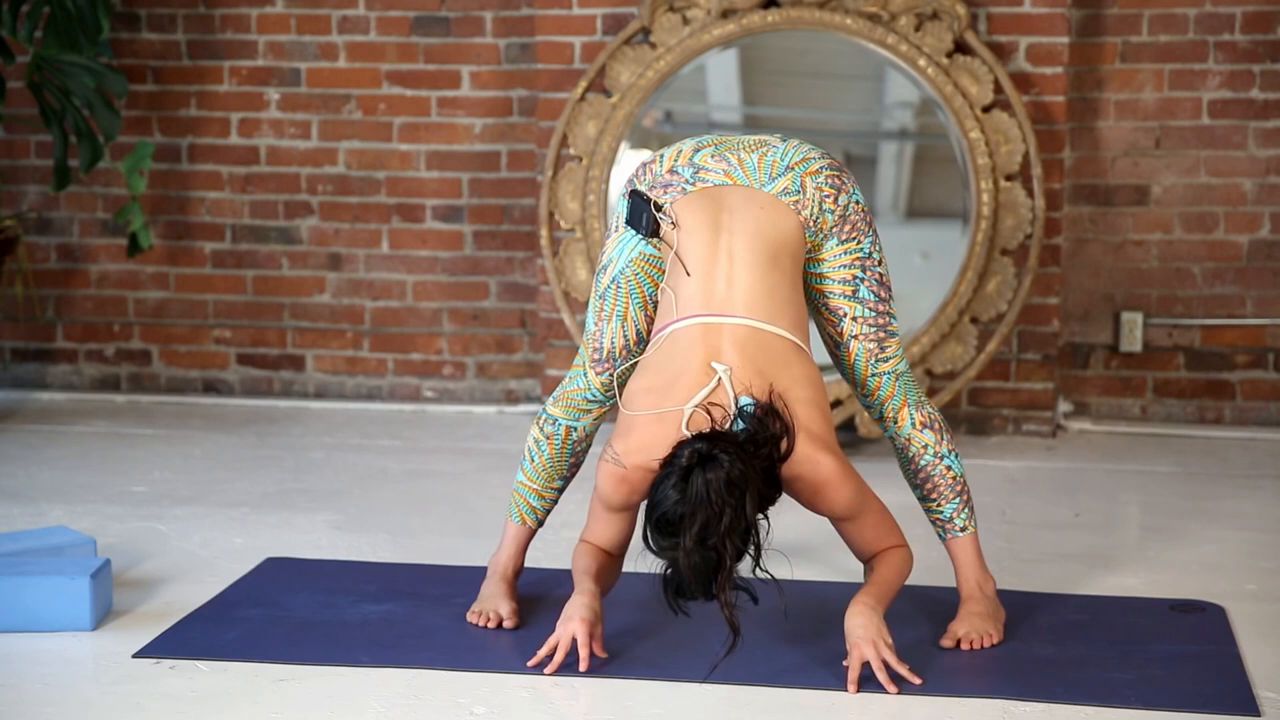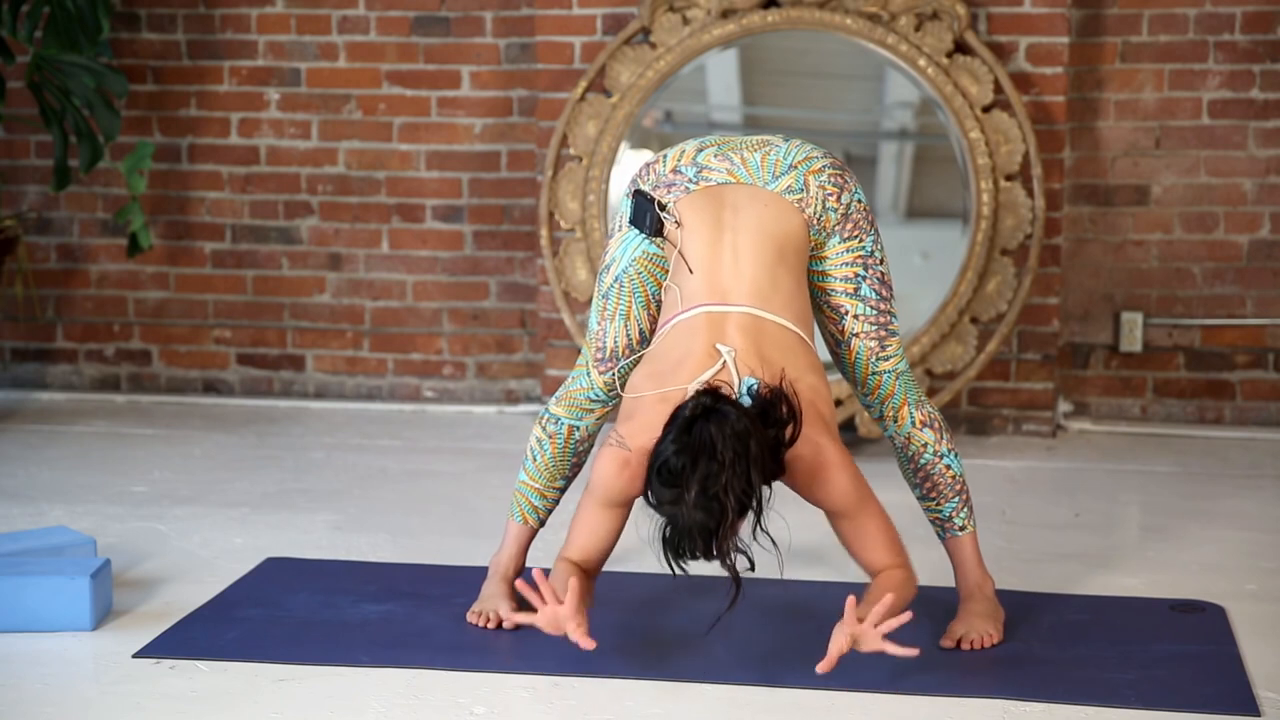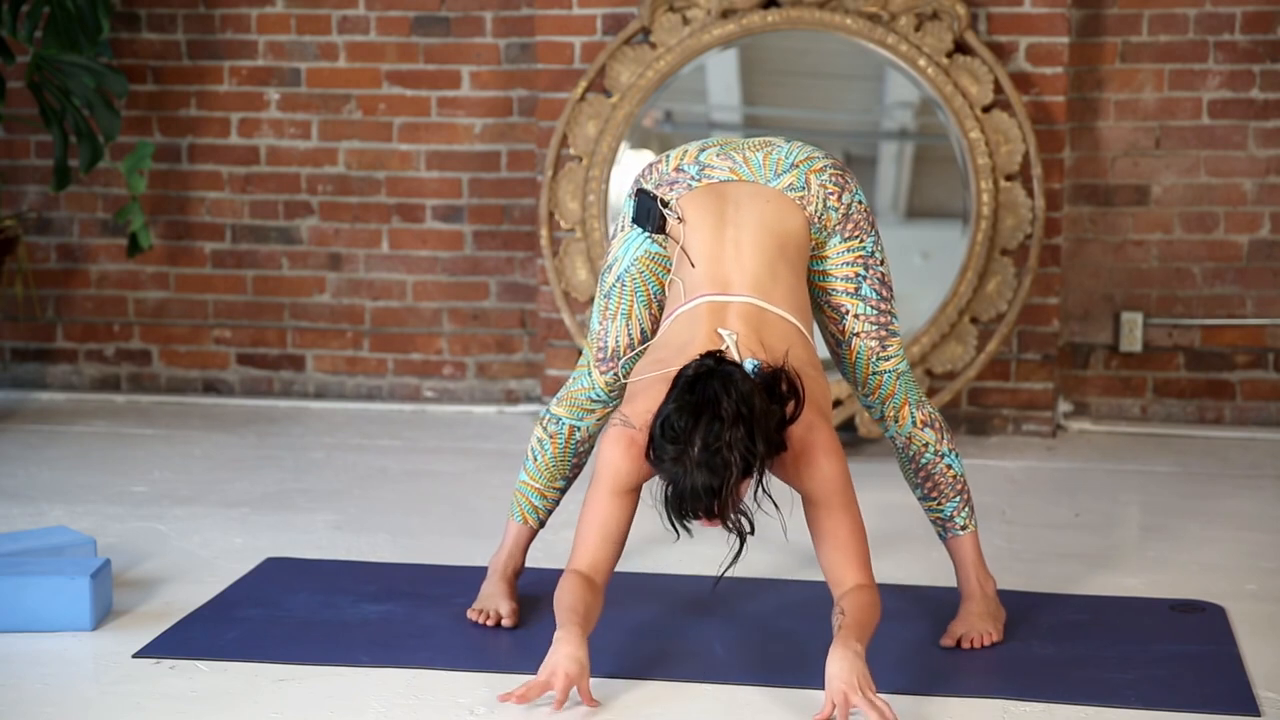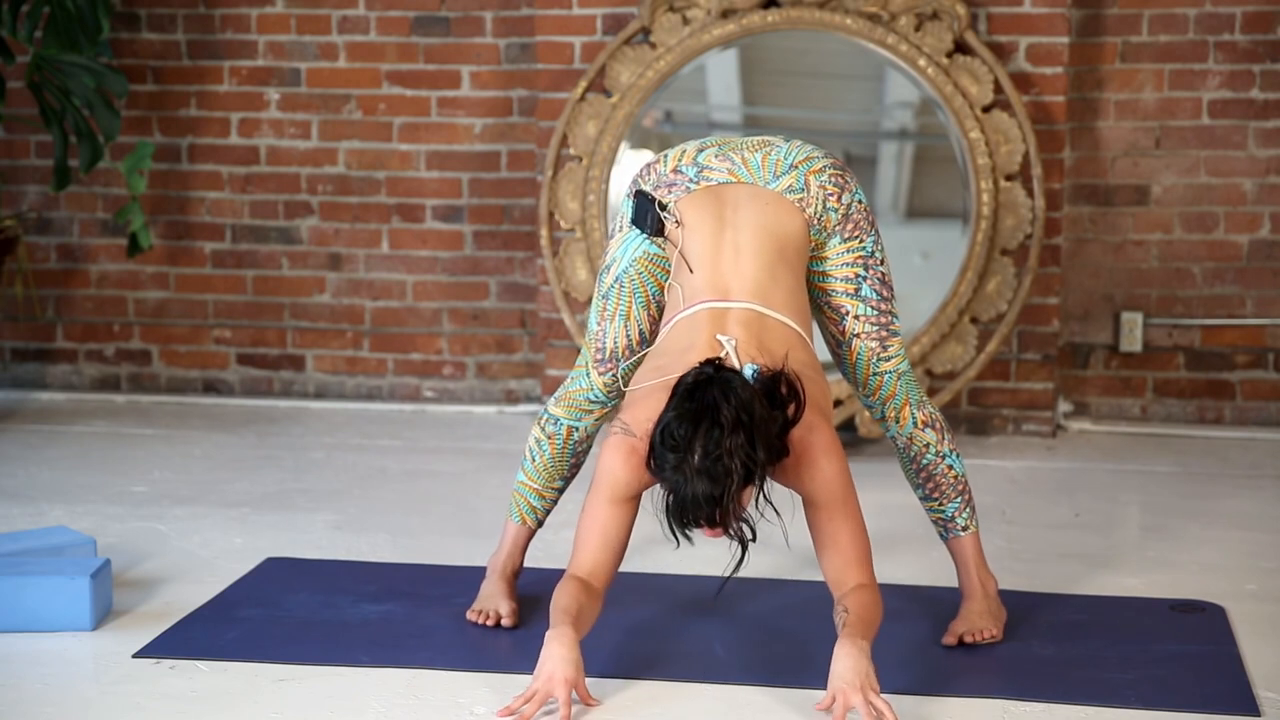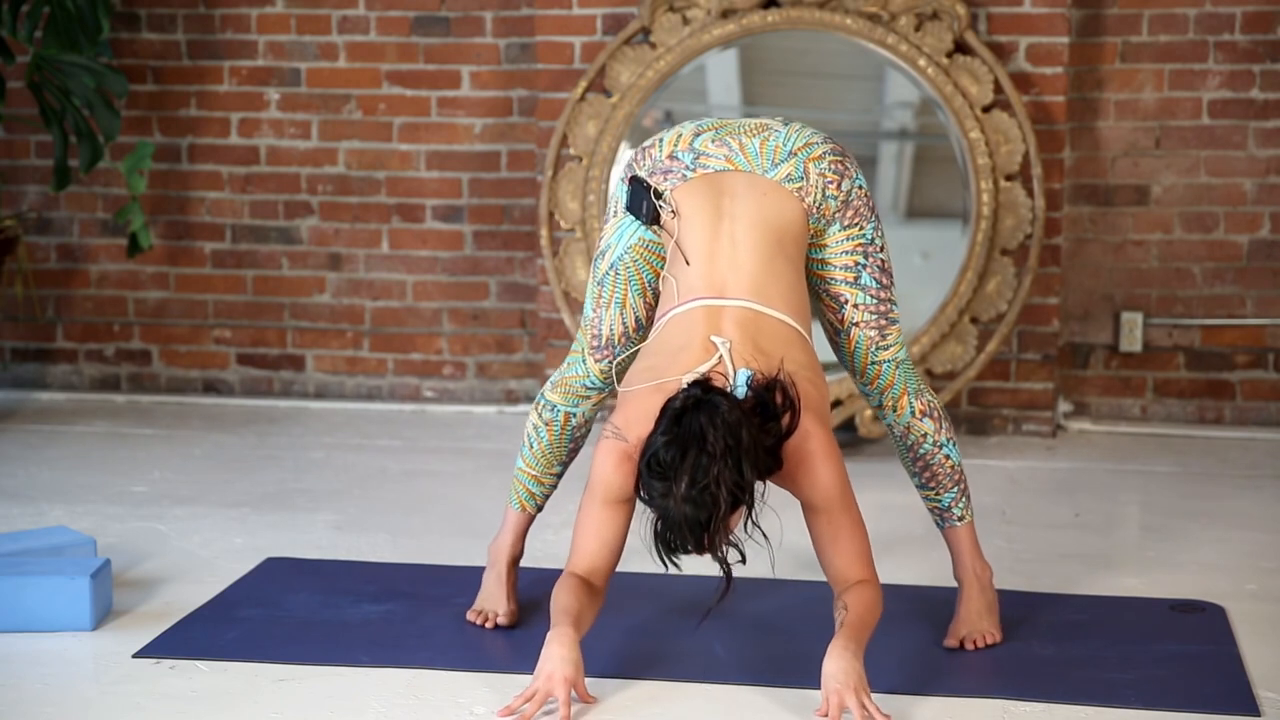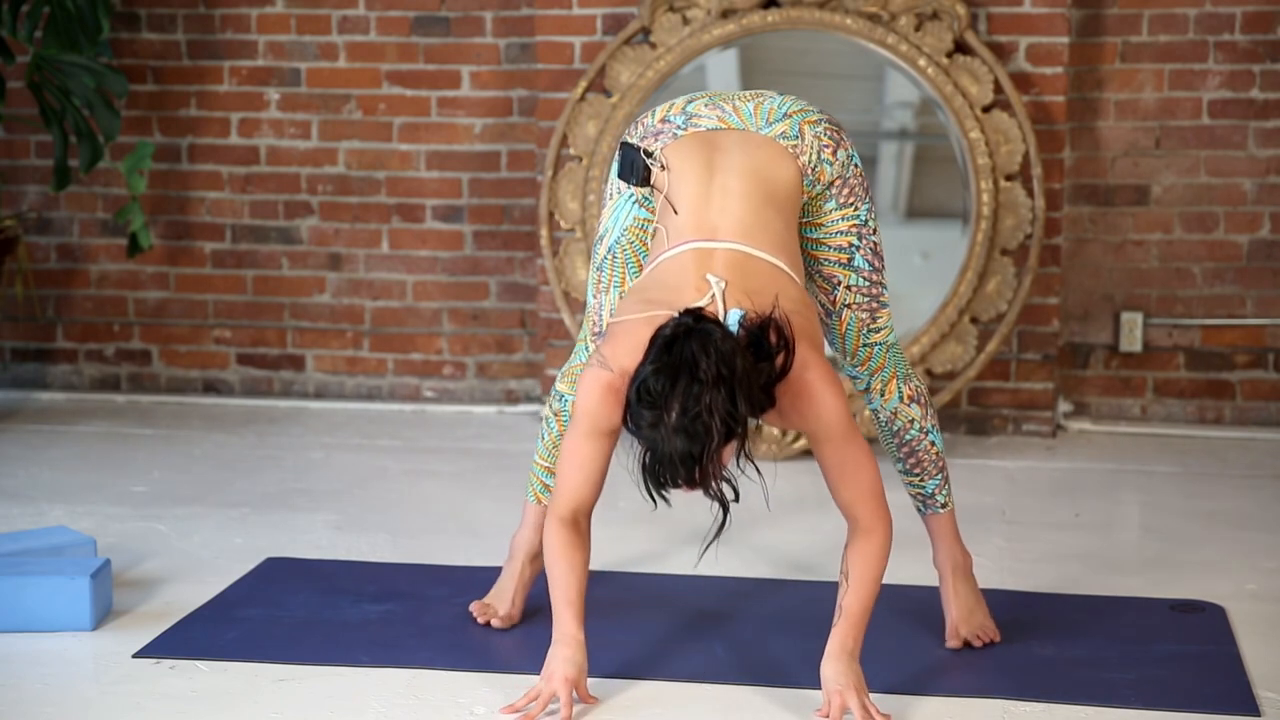
dt=0.5s
person 1, frame 1
left shoulder: (810, 457)
right shoulder: (634, 453)
left elbow: (890, 550)
right elbow: (599, 546)
left wrist: (864, 610)
right wrist: (585, 596)
left knee: (891, 392)
right knee: (587, 386)
left ankle: (975, 582)
right ankle: (504, 565)
person 1, frame 2
left shoulder: (810, 447)
right shoulder: (635, 443)
left elbow: (892, 567)
right elbow: (576, 560)
left wrist: (863, 619)
right wrist: (567, 601)
left knee: (893, 395)
right knee: (592, 386)
left ankle: (975, 582)
right ankle: (505, 564)
person 1, frame 3
left shoulder: (806, 436)
right shoulder: (633, 428)
left elbow: (855, 584)
right elbow: (585, 572)
left wrist: (846, 654)
right wrist: (569, 640)
left knee: (892, 395)
right knee: (593, 387)
left ankle: (976, 583)
right ankle: (505, 563)
person 1, frame 4
left shoulder: (806, 439)
right shoulder: (635, 436)
left elbow: (856, 585)
right elbow: (585, 578)
left wrist: (853, 648)
right wrist: (560, 638)
left knee: (892, 392)
right knee: (592, 385)
left ankle: (977, 580)
right ankle: (505, 561)
person 1, frame 5
left shoulder: (801, 438)
right shoulder: (629, 435)
left elbow: (857, 581)
right elbow: (584, 574)
left wrist: (845, 653)
right wrist: (561, 638)
left knee: (889, 377)
right knee: (588, 371)
left ankle: (970, 570)
right ankle: (506, 552)
person 1, frame 6
left shoulder: (799, 377)
right shoulder: (615, 370)
left elbow: (869, 523)
right elbow: (568, 514)
left wrist: (842, 657)
right wrist: (566, 644)
left knee: (876, 364)
left ankle: (951, 558)
right ankle: (523, 553)
